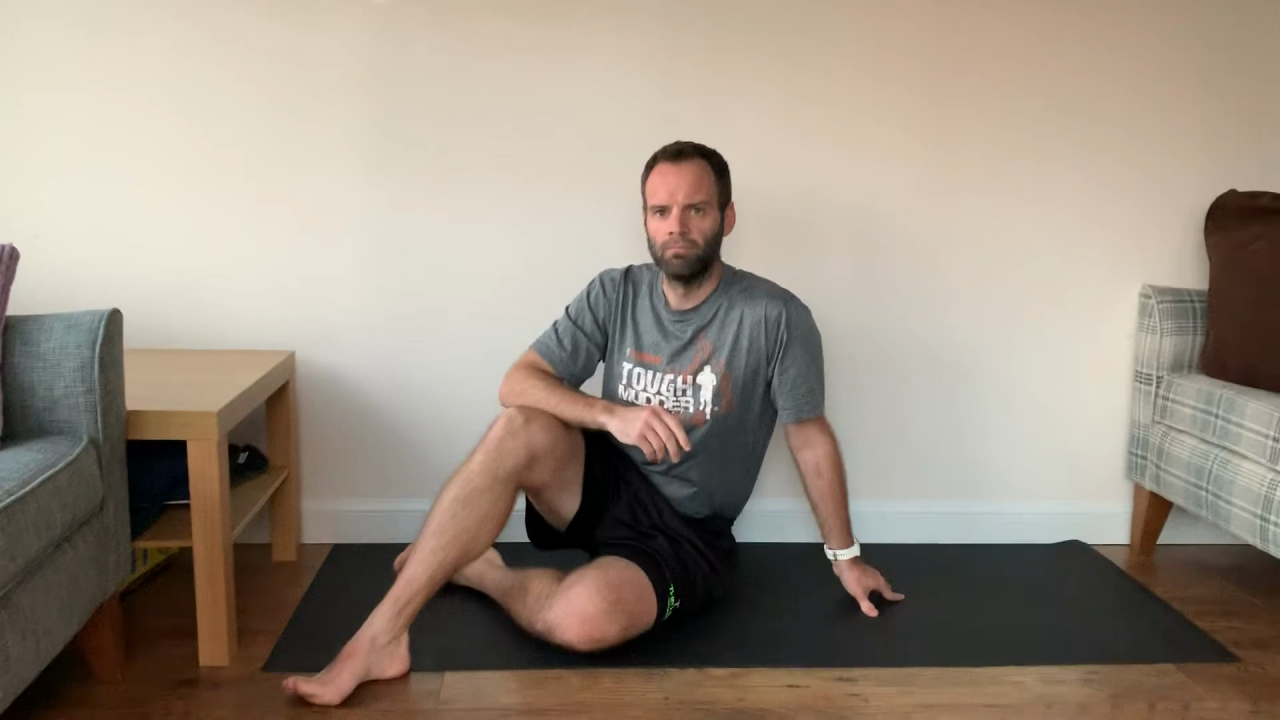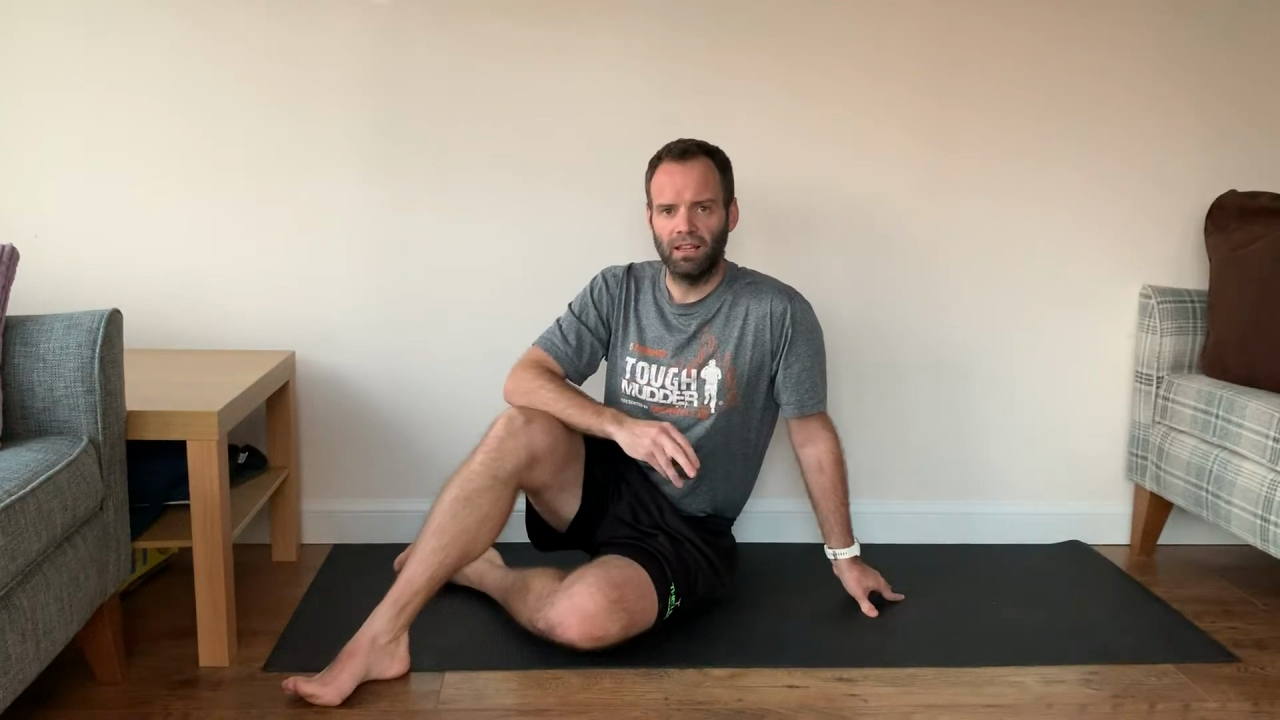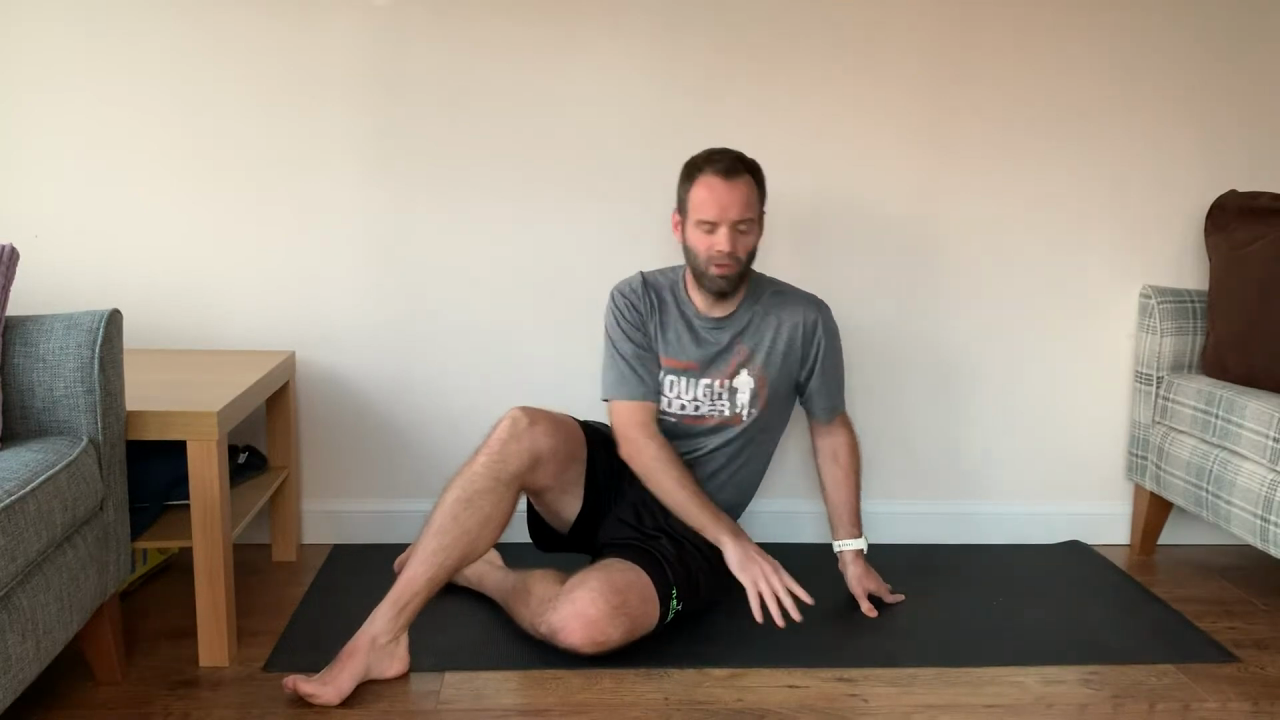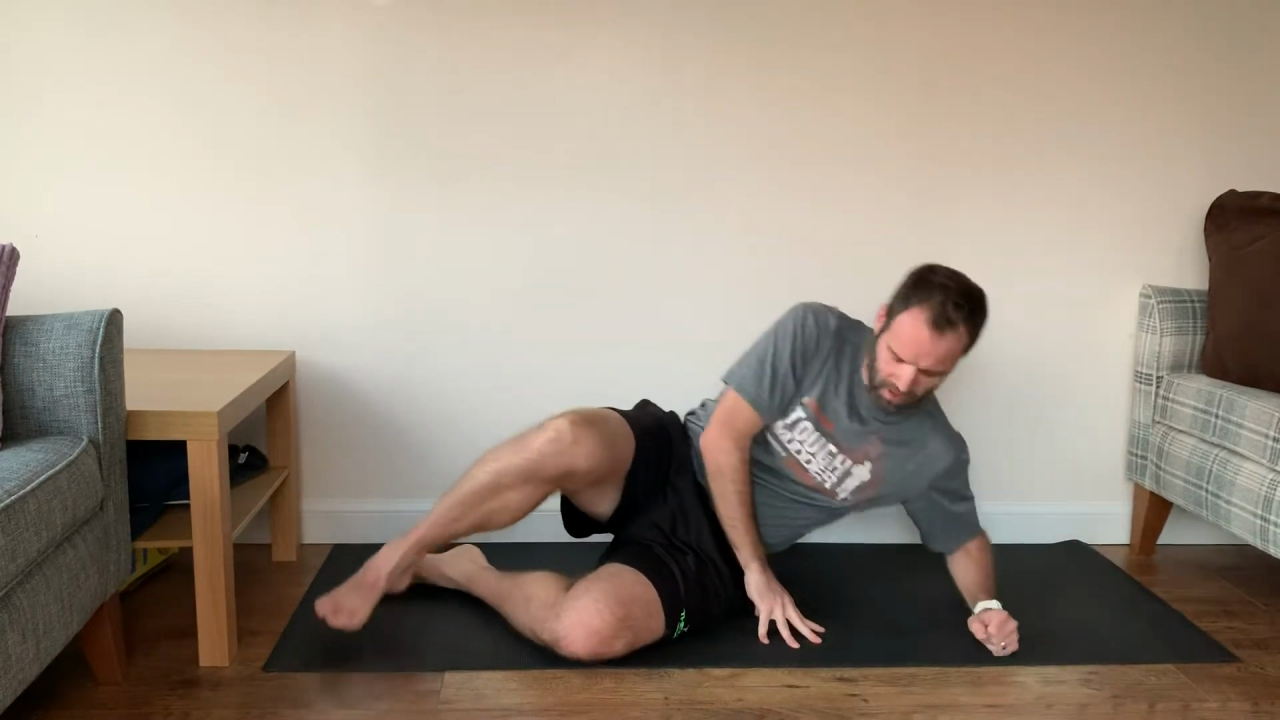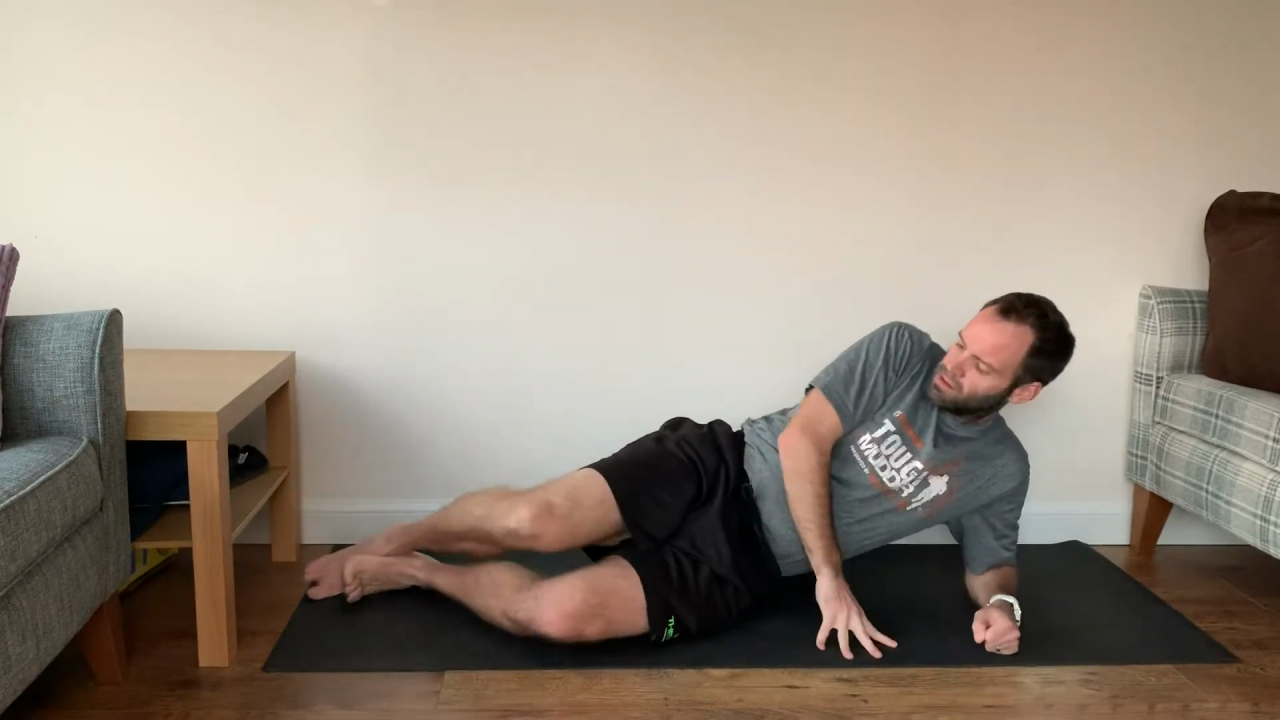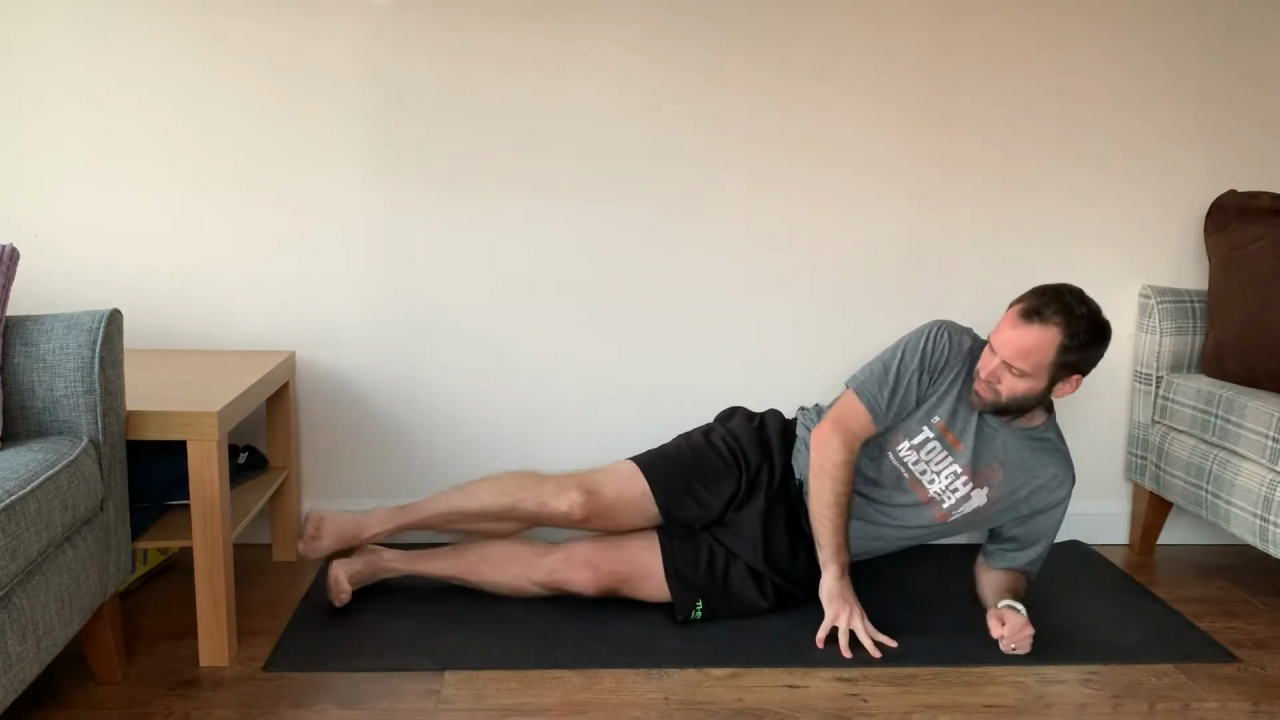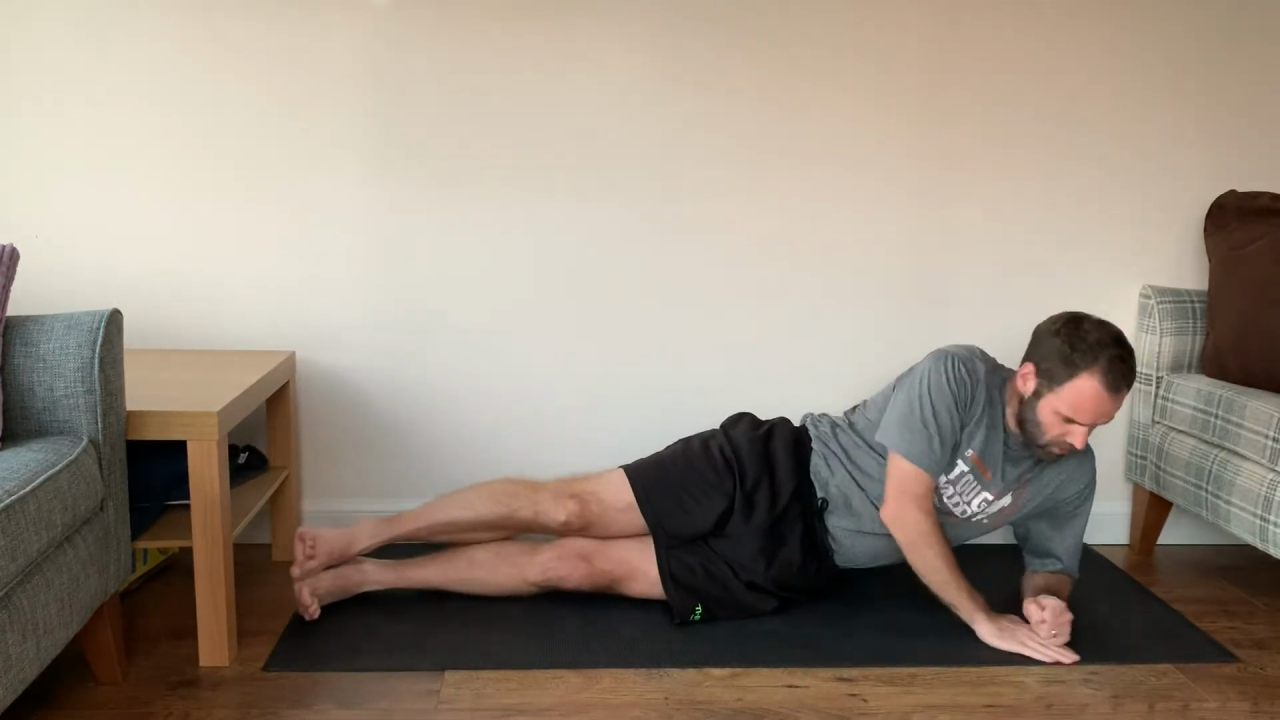
dt=0.7s
person 1, frame 1
left shoulder: (775, 318)
right shoulder: (613, 294)
left elbow: (810, 437)
right elbow: (517, 384)
left wrist: (844, 556)
right wrist: (611, 414)
left hip: (684, 533)
right hip: (605, 484)
left knee: (581, 621)
right knee: (518, 428)
left ankle: (479, 570)
right ankle: (380, 636)
person 1, frame 2
left shoulder: (778, 313)
right shoulder: (616, 291)
left elbow: (812, 434)
right elbow: (523, 381)
left wrist: (844, 556)
right wrist: (619, 425)
left hip: (686, 531)
right hip: (606, 484)
left knee: (581, 617)
right knee: (519, 430)
left ankle: (477, 569)
right ankle: (381, 636)
person 1, frame 3
left shoulder: (804, 323)
right shoulder: (638, 299)
left elbow: (832, 431)
right elbow: (638, 441)
left wrist: (851, 550)
right wrist: (738, 544)
left hip: (685, 535)
right hip: (615, 477)
left knee: (584, 623)
right knee: (523, 432)
left ankle: (478, 571)
right ankle: (381, 636)
person 1, frame 4
left shoulder: (934, 450)
right shoulder: (811, 331)
left elbow: (962, 541)
right elbow: (722, 440)
left wrist: (986, 605)
right wrist: (758, 573)
left hip: (705, 547)
right hip: (668, 462)
left knee: (586, 632)
right knee: (570, 439)
left ankle: (460, 568)
right ankle: (398, 557)
person 1, frame 5
left shoulder: (1002, 470)
right shoulder: (900, 348)
left elbow: (990, 562)
right elbow: (802, 441)
left wrist: (999, 603)
right wrist: (831, 580)
left hip: (741, 563)
right hip: (715, 470)
left knee: (558, 613)
right knee: (532, 519)
left ankle: (414, 571)
right ankle: (391, 540)
person 1, frame 6
left shoulder: (1046, 476)
right shoulder: (943, 348)
left elbow: (1003, 563)
right elbow: (832, 438)
left wrist: (1009, 607)
right wrist: (836, 580)
left hip: (780, 555)
right hip: (765, 462)
left knee: (584, 570)
right knee: (577, 501)
left ankle: (389, 565)
right ankle: (375, 525)
person 1, frame 7
left shoulder: (1071, 476)
right shoulder: (955, 374)
left elbow: (1053, 561)
right elbow: (906, 508)
left wrist: (1047, 604)
right wrist: (986, 622)
left hip: (791, 561)
right hip: (771, 472)
left knee: (576, 564)
right knee: (566, 506)
left ankle: (364, 580)
right ankle: (359, 537)
